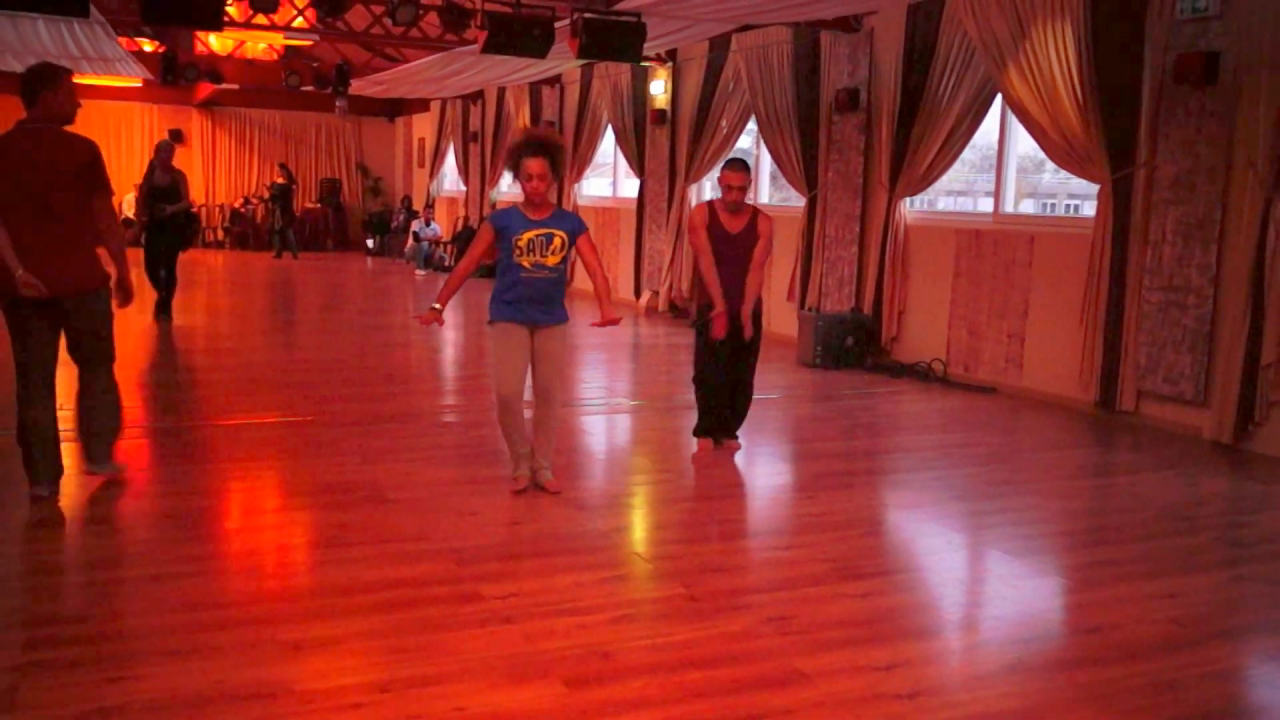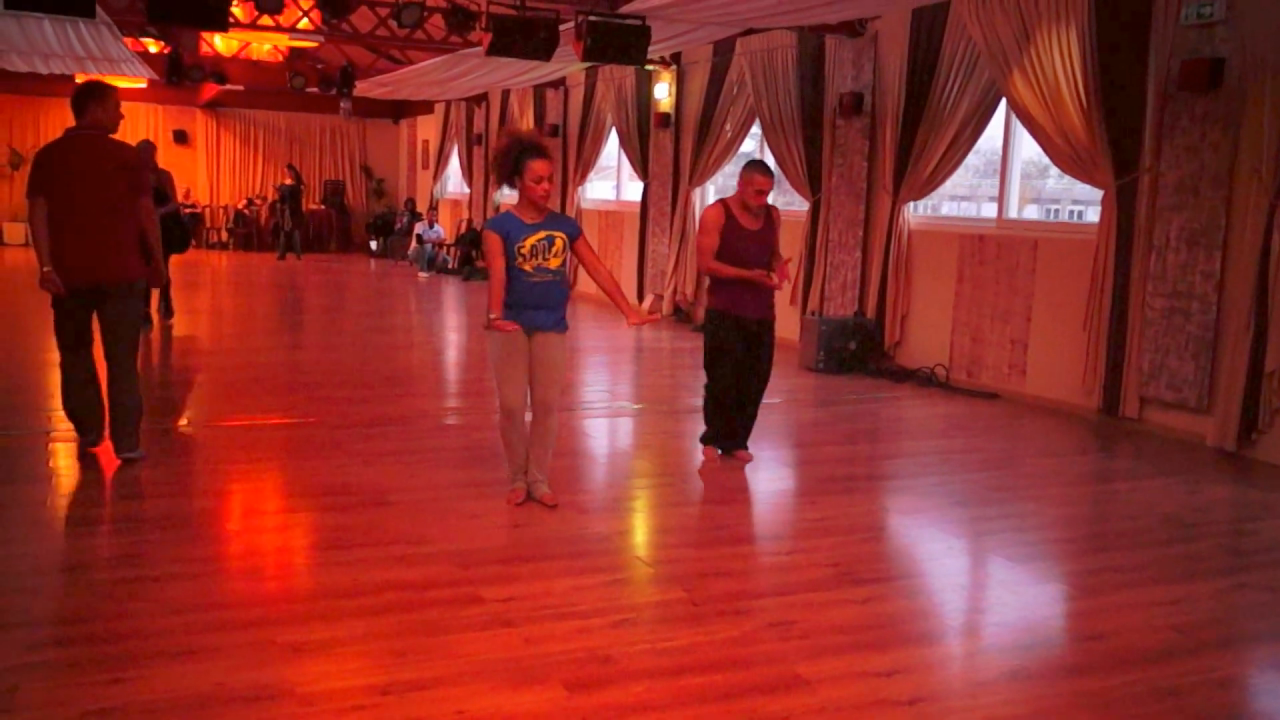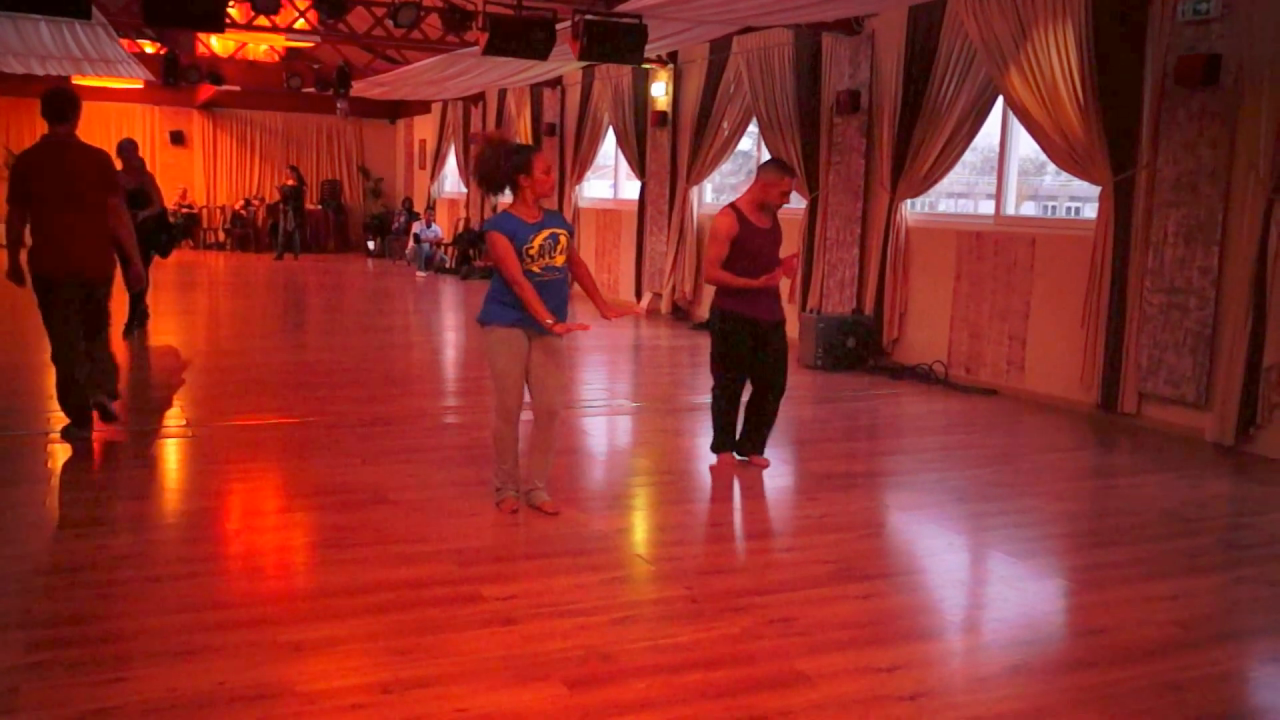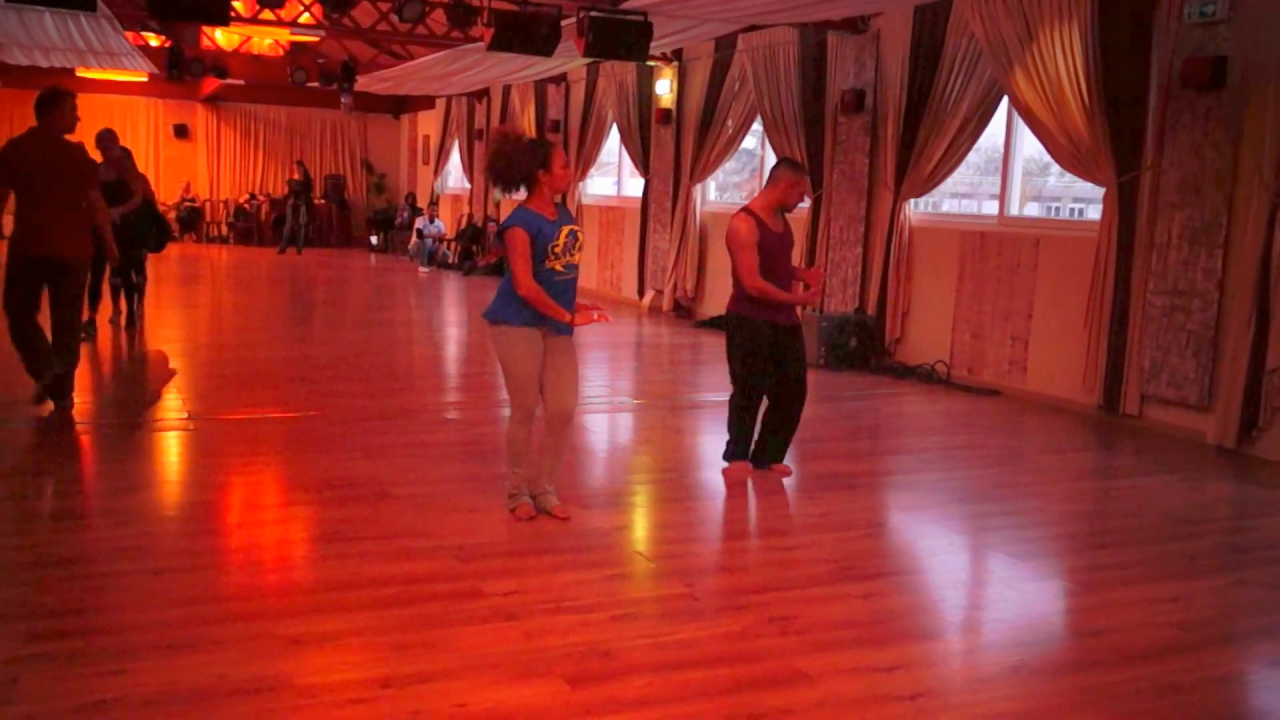
dt=0.5s
person 1, frame 1
left shoulder: (570, 224)
right shoulder: (501, 221)
left elbow: (594, 269)
right elbow: (466, 265)
left wrist: (606, 309)
right wrist: (438, 306)
left hip: (551, 319)
right hip: (509, 317)
left knee: (547, 396)
right knee: (508, 395)
left ankle: (541, 467)
right ankle: (519, 461)
person 1, frame 2
left shoulder: (566, 226)
right shoulder: (499, 227)
left elbow: (598, 271)
right elbow: (498, 274)
left wrist: (630, 311)
right wrist: (495, 316)
left hip: (551, 325)
right hip: (513, 324)
left knee: (547, 404)
right knee: (512, 405)
left ankle: (538, 479)
right ankle: (517, 477)
person 1, frame 3
left shoulder: (558, 221)
right shoulder: (499, 227)
left elbow: (577, 266)
right elbow: (518, 282)
left wrist: (602, 306)
right wrist: (550, 321)
left hip: (548, 329)
right hip: (506, 321)
left knee: (550, 410)
right knee: (508, 408)
left ankle: (536, 488)
right ankle: (506, 486)
person 1, frame 4
left shoulder: (564, 215)
right shoulder: (520, 223)
right elbow: (524, 286)
left wrist: (573, 307)
right wrist: (569, 317)
left hip: (556, 326)
right hip: (517, 323)
left knee: (563, 410)
right knee: (524, 411)
left ankle: (544, 490)
right ankle: (518, 492)
person 2, frame 1
right shoulder: (81, 150)
right elbow: (105, 217)
right wrist: (123, 272)
right hip: (81, 279)
right knee: (96, 368)
left ankle: (42, 476)
right ankle: (98, 452)
person 2, frame 2
left shoulder: (48, 156)
right shoulder: (124, 154)
left elbow: (38, 214)
right elbow: (146, 213)
left wrist: (47, 266)
right wrist: (156, 261)
left hip: (68, 271)
right hip: (121, 269)
left knee: (76, 352)
right knee: (122, 359)
left ankle: (90, 428)
right ankle: (127, 441)
person 2, frame 3
left shoulder: (27, 162)
right shoulder: (98, 159)
left elbow: (16, 217)
right elbow: (118, 214)
left wrist: (14, 260)
right wrist: (135, 262)
left hip: (51, 266)
right hip: (97, 263)
left knee: (66, 343)
right knee: (96, 336)
left ankle: (80, 420)
right ankle: (103, 393)
person 2, frame 4
right shoulder: (76, 153)
right elbow: (96, 204)
right wrist: (109, 243)
left hip: (28, 247)
right hip: (72, 248)
right knee: (67, 323)
left ankle: (46, 369)
right ankle: (62, 391)
person 3, frame 1
left shoulder: (762, 222)
right shoulder: (701, 215)
left elbow: (757, 268)
right elbow: (706, 263)
left wrist: (747, 311)
right wrist: (719, 306)
left hip: (747, 311)
right hip: (713, 309)
left knee: (742, 379)
right knee: (708, 373)
left ankle: (727, 431)
right ankle: (706, 429)
person 3, frame 2
left shoulder: (772, 215)
right shoulder: (716, 214)
right elbow: (706, 264)
left wrist: (779, 267)
right wrist: (750, 275)
left hip: (761, 312)
right hip: (724, 311)
left knee: (754, 380)
right knee: (722, 377)
left ankle: (736, 441)
right ankle: (713, 437)
person 3, frame 3
left shoulder: (772, 216)
right shoulder: (728, 220)
right elbow: (711, 273)
left wrist: (782, 265)
right wrist: (755, 284)
left hip: (770, 316)
right hip: (733, 315)
left knee: (772, 385)
right knee: (729, 383)
left ankle: (751, 445)
right ankle: (723, 445)
person 3, frame 4
left shoulder: (780, 217)
right shoulder: (744, 224)
right elbow: (752, 284)
left wrist: (802, 275)
right wrist: (798, 299)
left hip: (785, 320)
right hip: (749, 320)
left knee: (793, 389)
right knee: (749, 390)
left ankle: (768, 455)
right ankle: (738, 454)
person 4, frame 1
left shoulder: (178, 176)
right shoulder: (149, 175)
left elbow: (187, 202)
right elbow: (142, 202)
left wrist: (172, 208)
right wrist: (140, 221)
left hip: (173, 226)
right hip: (154, 226)
left knee: (170, 266)
right knee: (151, 265)
left ankle: (166, 306)
right ankle: (161, 294)
person 4, frame 2
left shoulder: (164, 176)
left elbow: (175, 203)
left wrist: (161, 211)
left hip: (162, 228)
left ankle: (166, 303)
right ankle: (146, 313)
person 4, frame 3
left shoulder: (145, 177)
left elbow: (158, 206)
left wrist: (142, 214)
left hip: (145, 233)
left ankle: (132, 320)
right ankle: (141, 308)
person 4, frame 4
left shoulder: (126, 167)
right shoulder: (98, 170)
left elbow: (138, 198)
left wrist: (119, 211)
left hip: (129, 226)
right hip: (109, 225)
left knee: (136, 268)
right knee: (118, 270)
left ankle: (136, 307)
